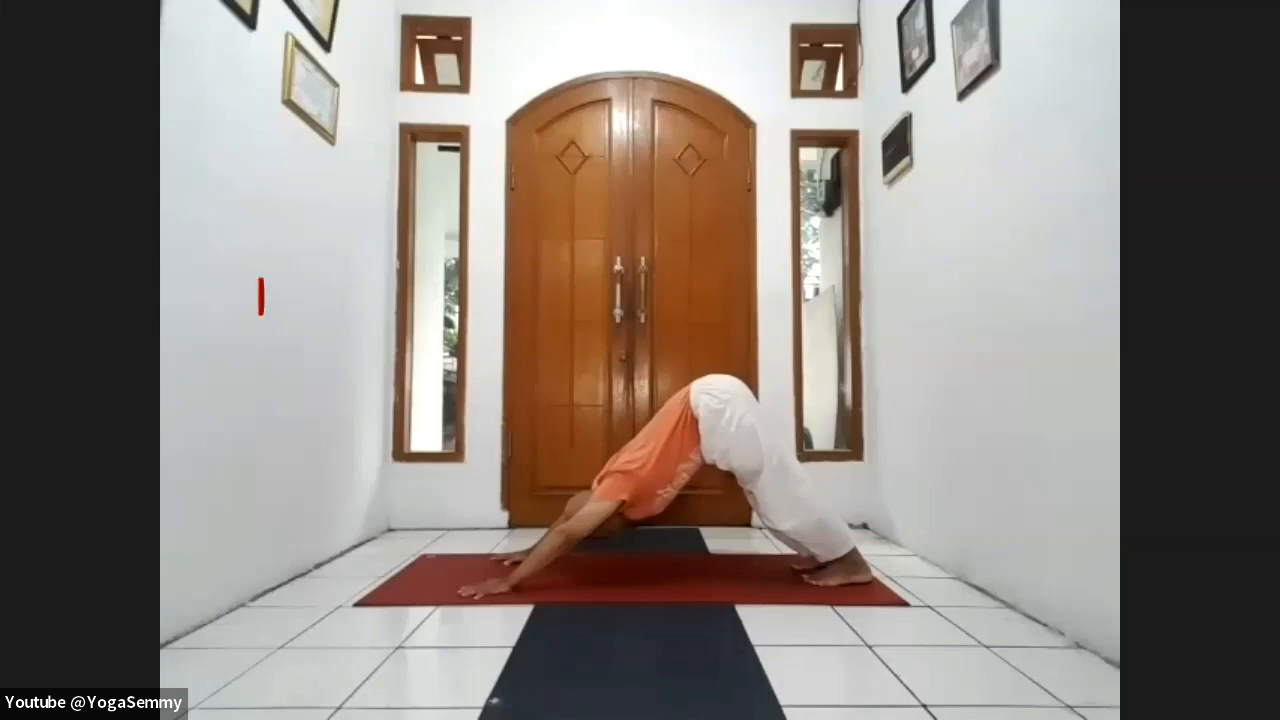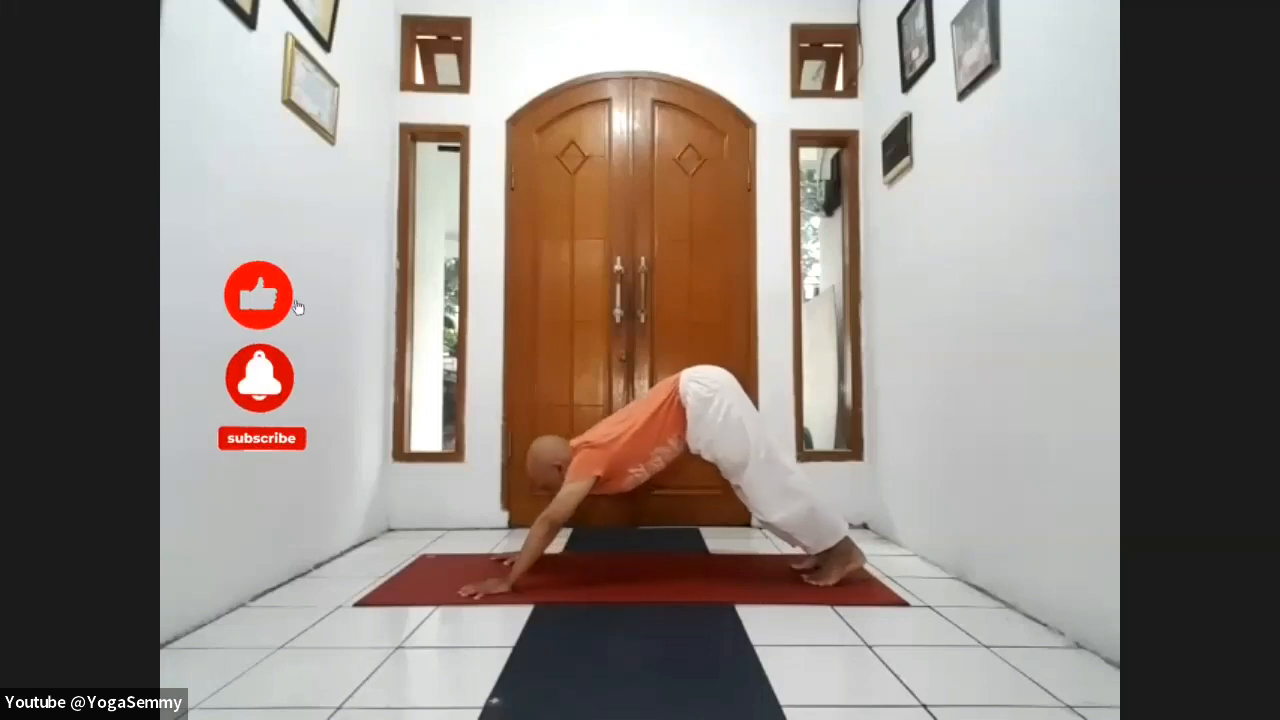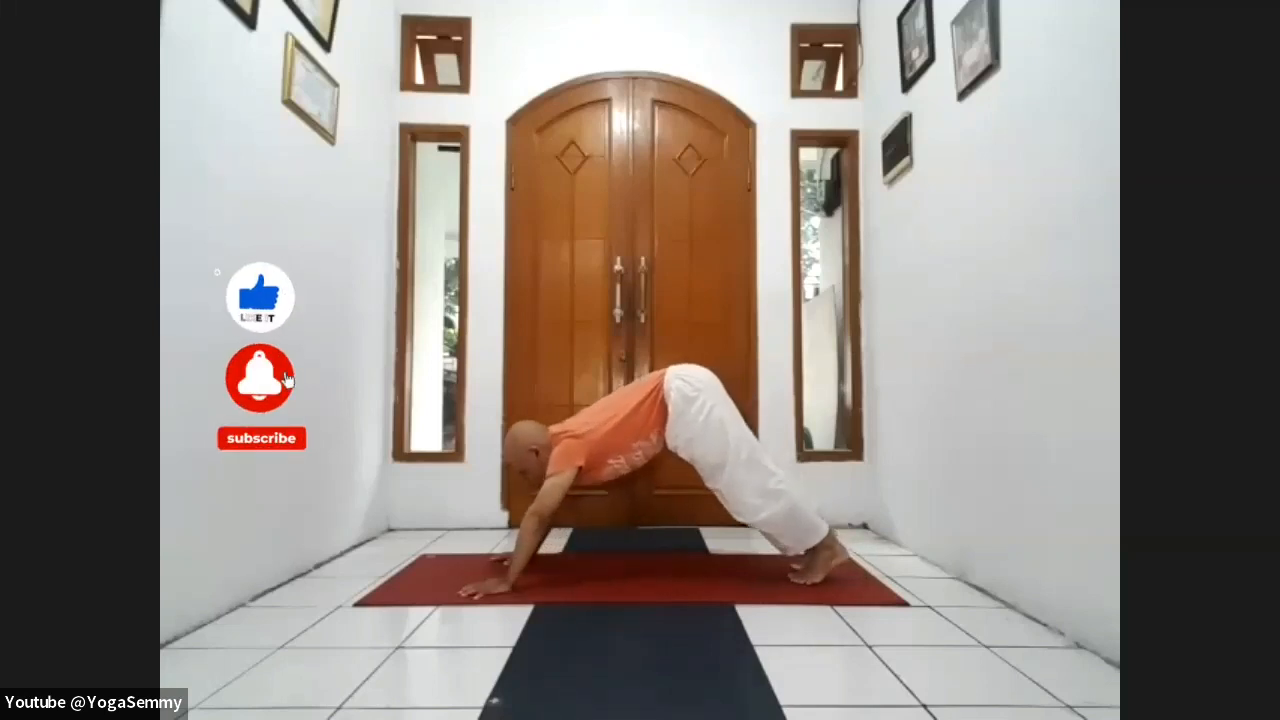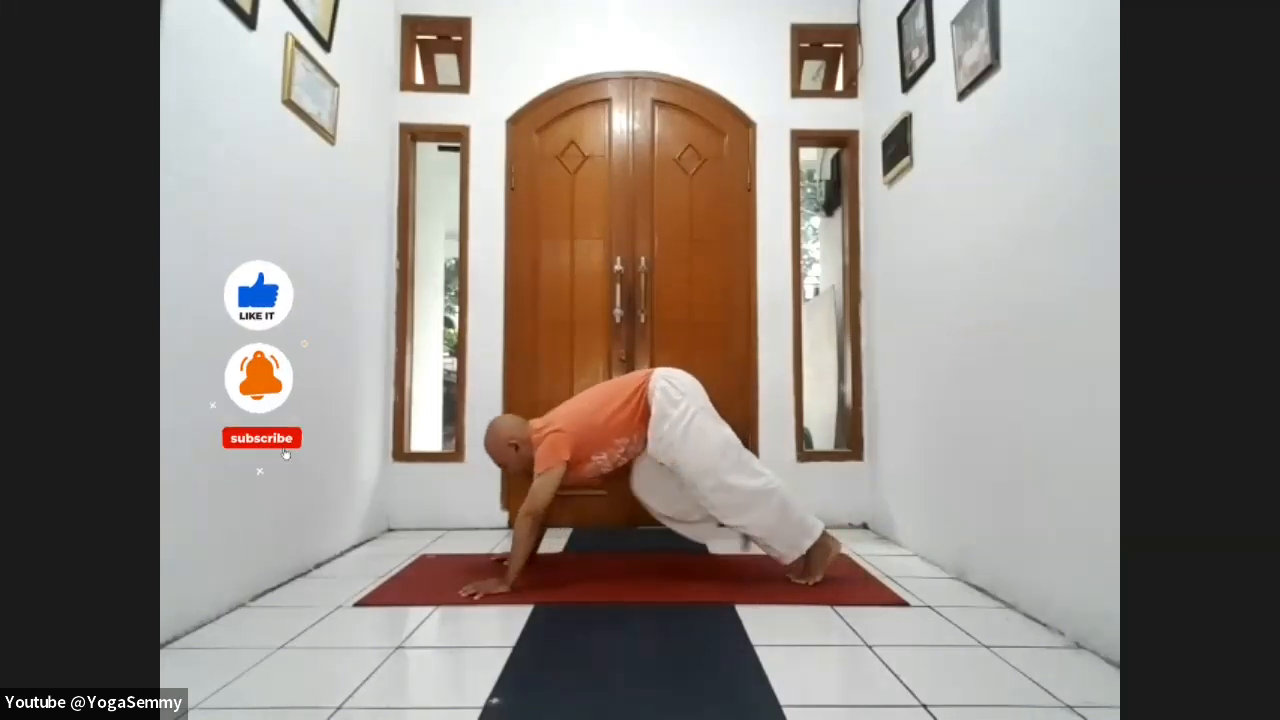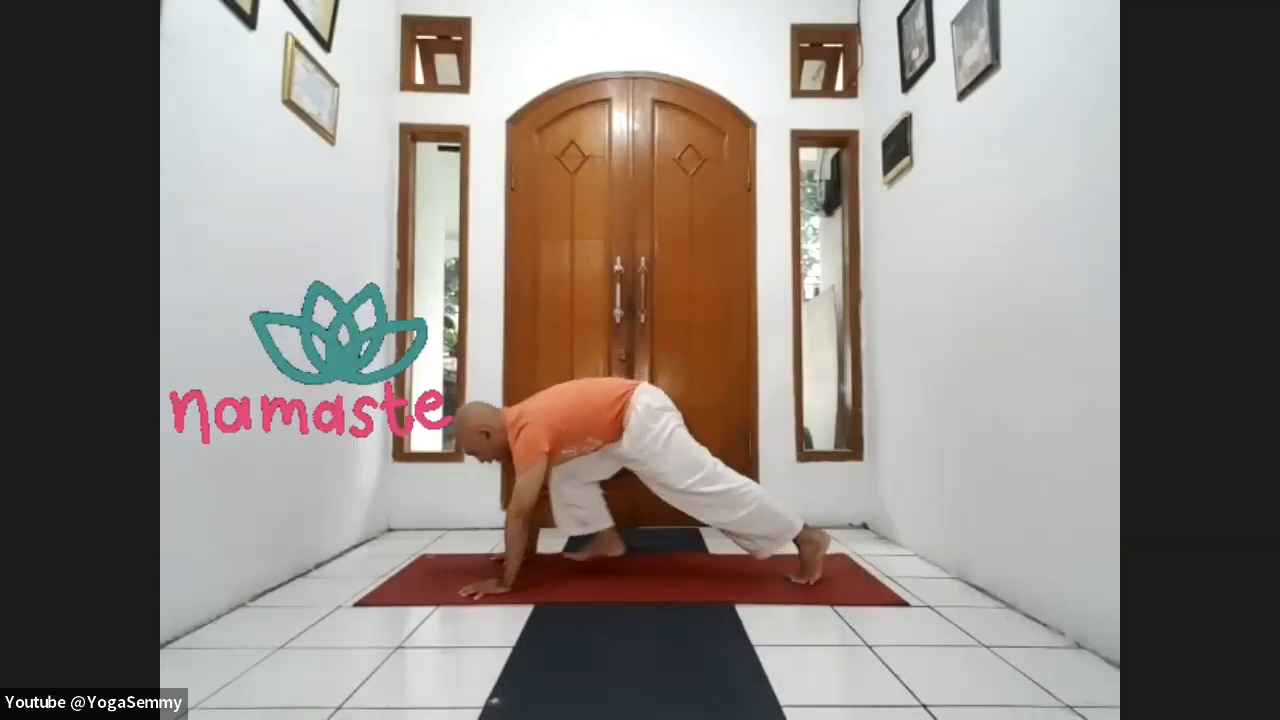
dt=1s
person 1, frame 1
left shoulder: (618, 488)
right shoulder: (612, 486)
left elbow: (567, 533)
right elbow: (566, 524)
left wrist: (510, 580)
right wrist: (534, 551)
left hip: (714, 406)
right hip: (713, 401)
left knee: (775, 486)
right knee: (770, 483)
left ankle: (849, 561)
right ankle: (826, 551)
person 1, frame 2
left shoulder: (586, 459)
right shoulder: (582, 454)
left elbow: (551, 519)
right elbow: (555, 519)
left wrist: (508, 580)
right wrist: (528, 555)
left hip: (702, 397)
right hip: (699, 395)
left knee: (765, 478)
right knee: (760, 477)
left ankle: (842, 550)
right ankle: (825, 548)
person 1, frame 3
left shoulder: (567, 449)
right shoulder: (562, 441)
left elbow: (538, 514)
right elbow: (545, 514)
left wrist: (507, 579)
right wrist: (524, 555)
left hip: (684, 395)
right hip: (680, 393)
left knee: (744, 481)
right knee: (741, 478)
left ankle: (823, 545)
right ankle: (813, 543)
person 1, frame 4
left shoulder: (551, 441)
right shoulder: (547, 436)
left elbow: (530, 513)
right elbow: (538, 511)
left wrist: (506, 579)
right wrist: (525, 555)
left hip: (667, 399)
right hip: (662, 400)
left knee: (727, 479)
right knee: (650, 487)
left ankle: (816, 543)
person 1, frame 5
left shoulder: (525, 431)
right shoulder: (519, 419)
left elbow: (519, 511)
right elbow: (526, 502)
left wrist: (505, 581)
right wrist: (522, 550)
left hip: (640, 416)
right hip: (622, 420)
left knee: (707, 484)
right knee: (565, 472)
left ankle: (806, 538)
right ankle: (606, 540)
